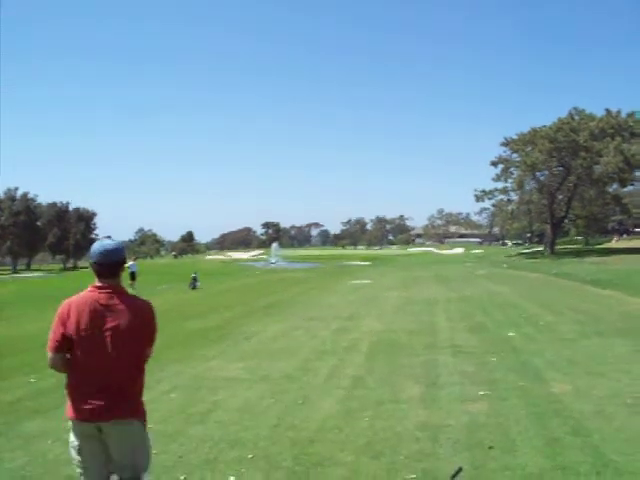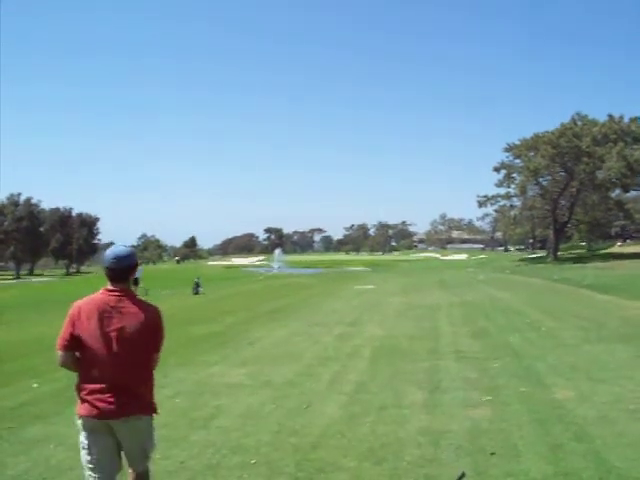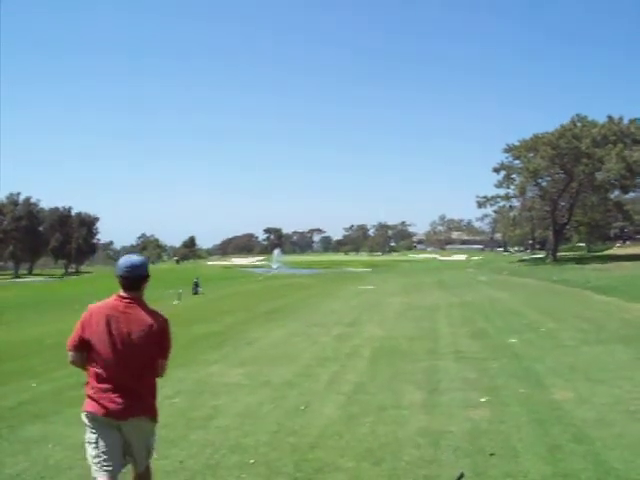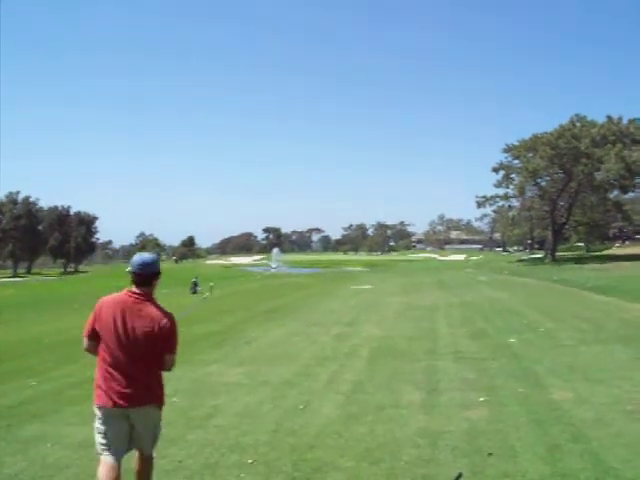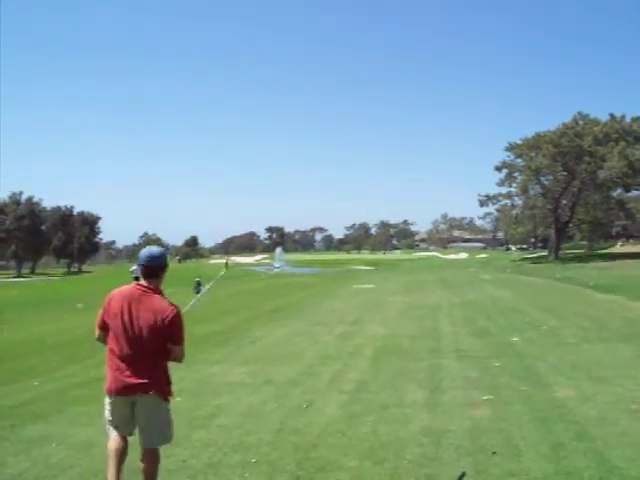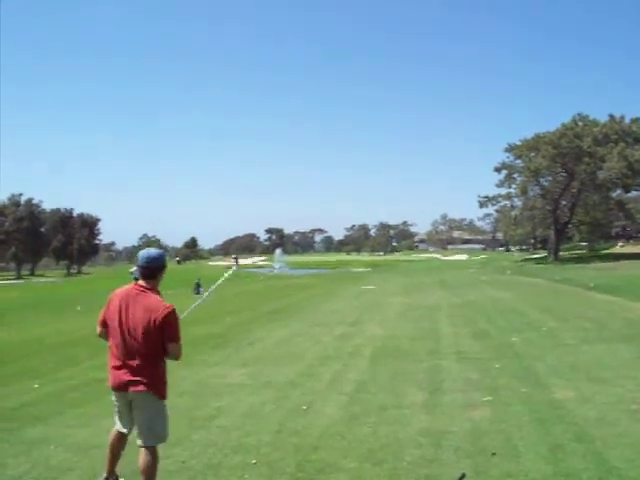
dt=0.2s
person 1, frame 1
left shoulder: (70, 307)
right shoulder: (142, 309)
left elbow: (55, 361)
right elbow: (145, 355)
left hip: (83, 412)
right hip: (125, 411)
person 1, frame 2
left shoulder: (80, 309)
right shoulder: (150, 314)
left elbow: (64, 360)
right elbow: (152, 363)
left hip: (92, 409)
right hip: (134, 408)
person 1, frame 3
left shoulder: (93, 313)
right shoulder: (157, 322)
left elbow: (74, 358)
right elbow: (160, 370)
left hip: (98, 408)
right hip: (139, 409)
person 1, frame 4
left shoulder: (104, 305)
right shoulder: (164, 319)
left elbow: (89, 346)
right elbow: (168, 364)
left hip: (109, 396)
right hip: (146, 398)
left knee: (109, 456)
right knee: (145, 453)
person 1, frame 5
left shoulder: (115, 297)
right shoulder: (169, 311)
left elbow: (100, 336)
right elbow: (177, 356)
left hip: (118, 383)
right hip: (152, 388)
left knee: (118, 433)
right knee: (150, 446)
person 1, frame 6
left shoulder: (116, 296)
right shoulder: (164, 310)
left elbow: (101, 332)
right elbow: (175, 354)
left hip: (119, 379)
right hip: (147, 385)
left knee: (121, 428)
right knee: (148, 444)
